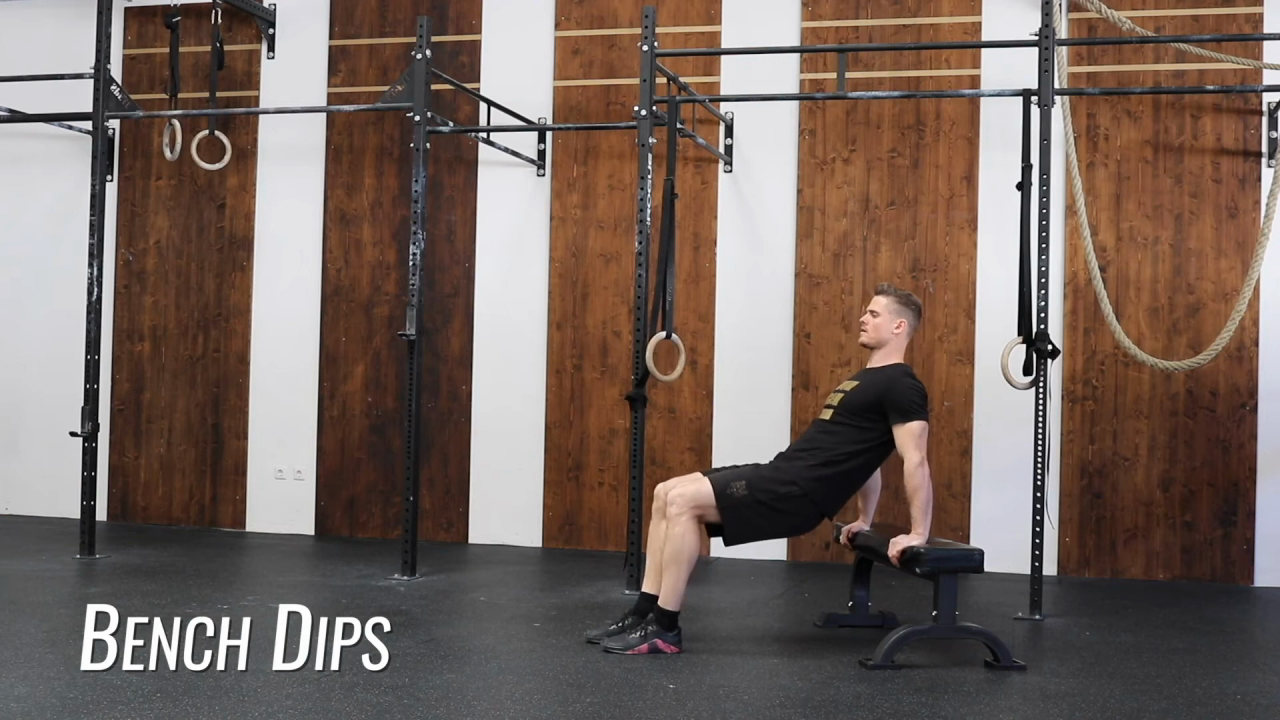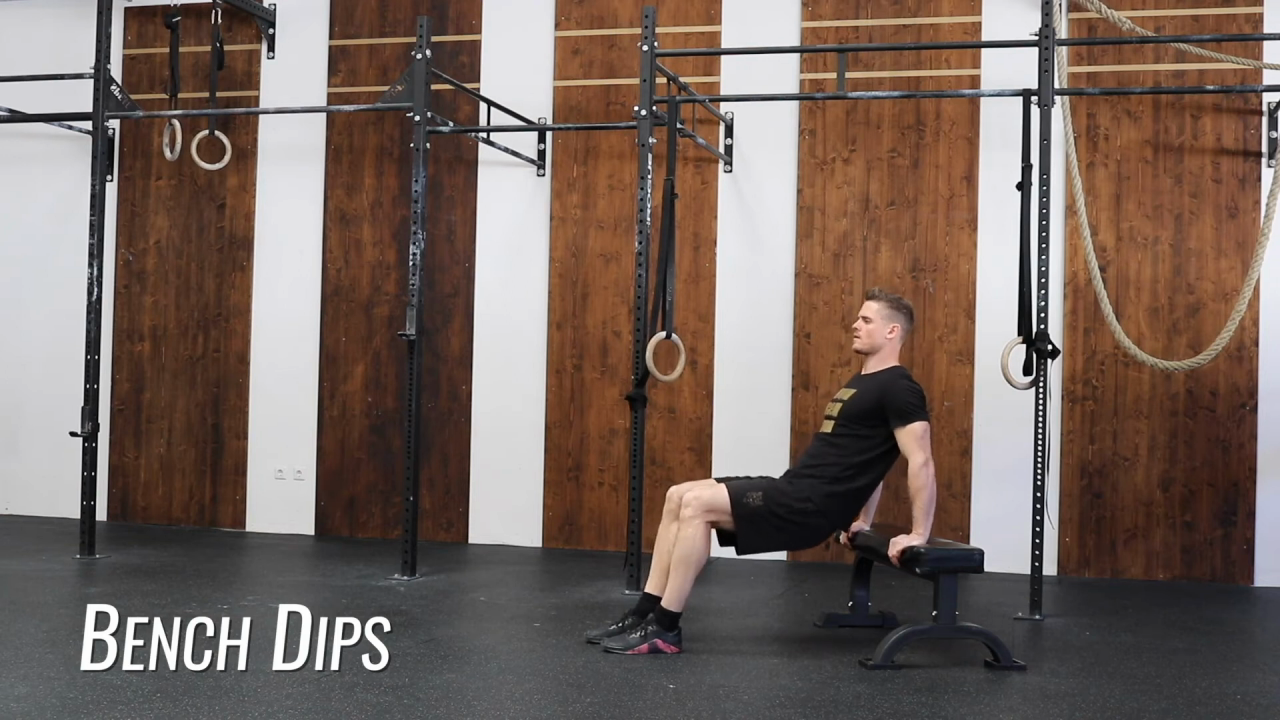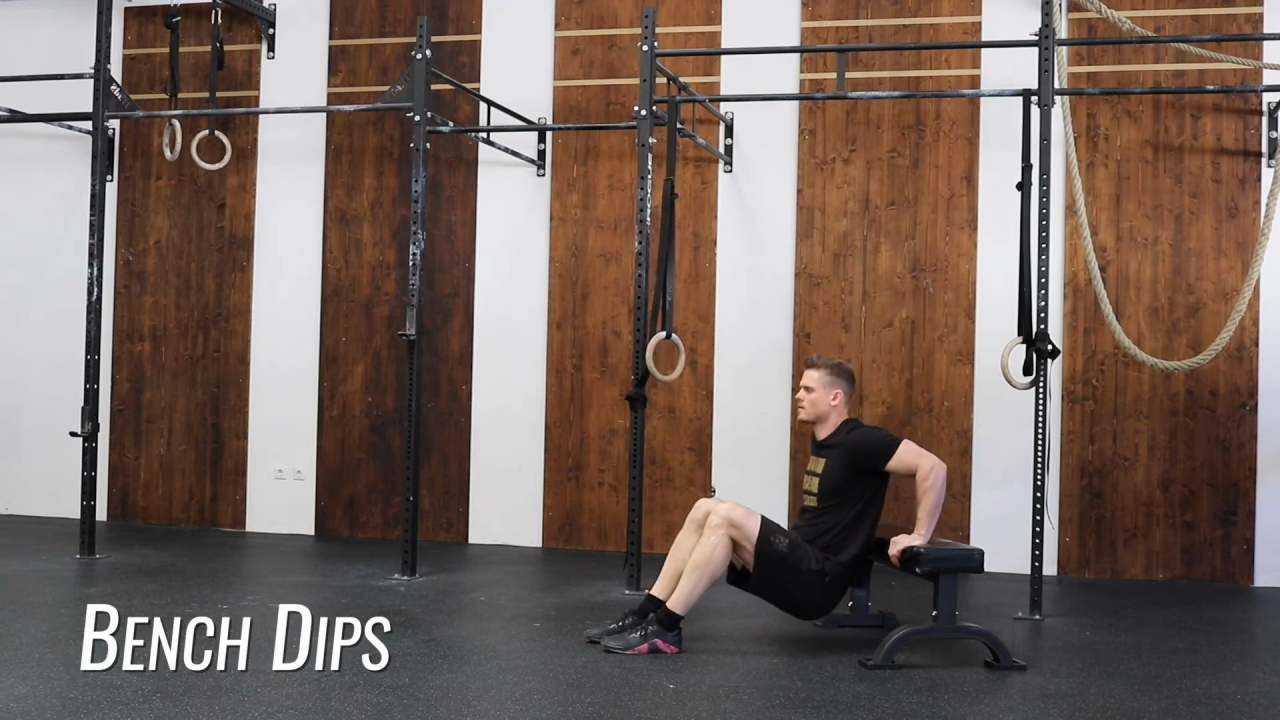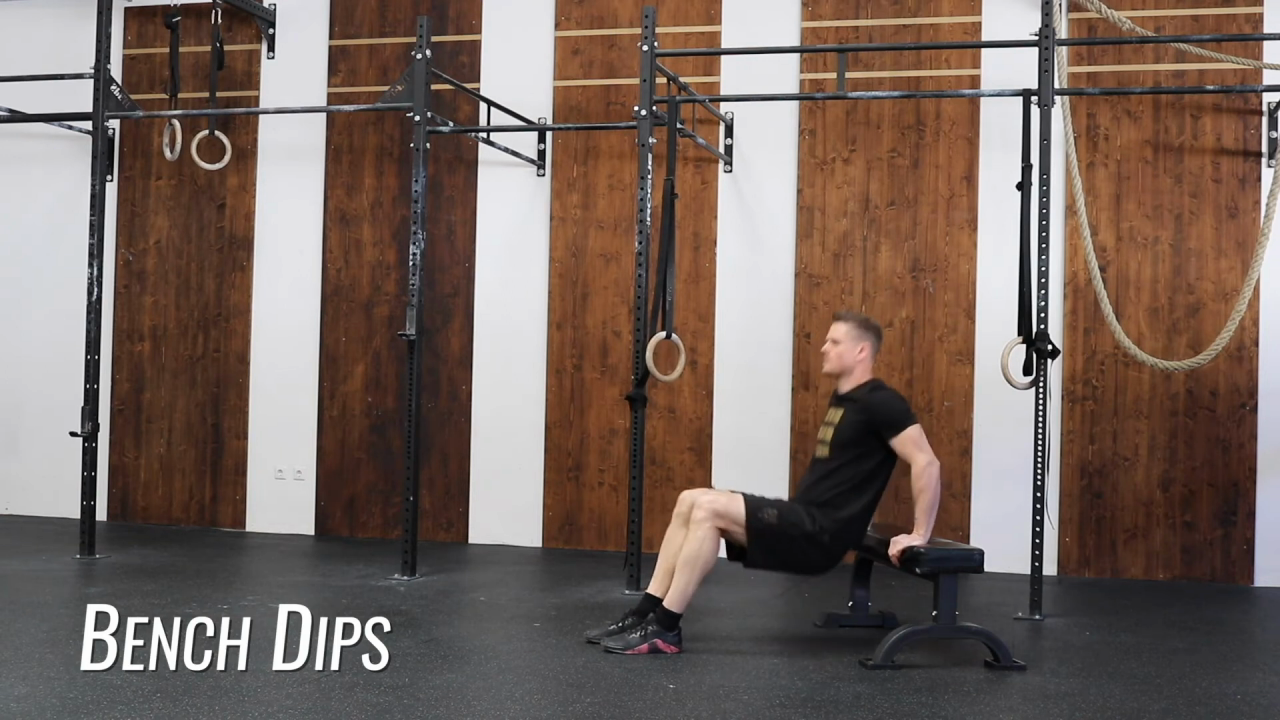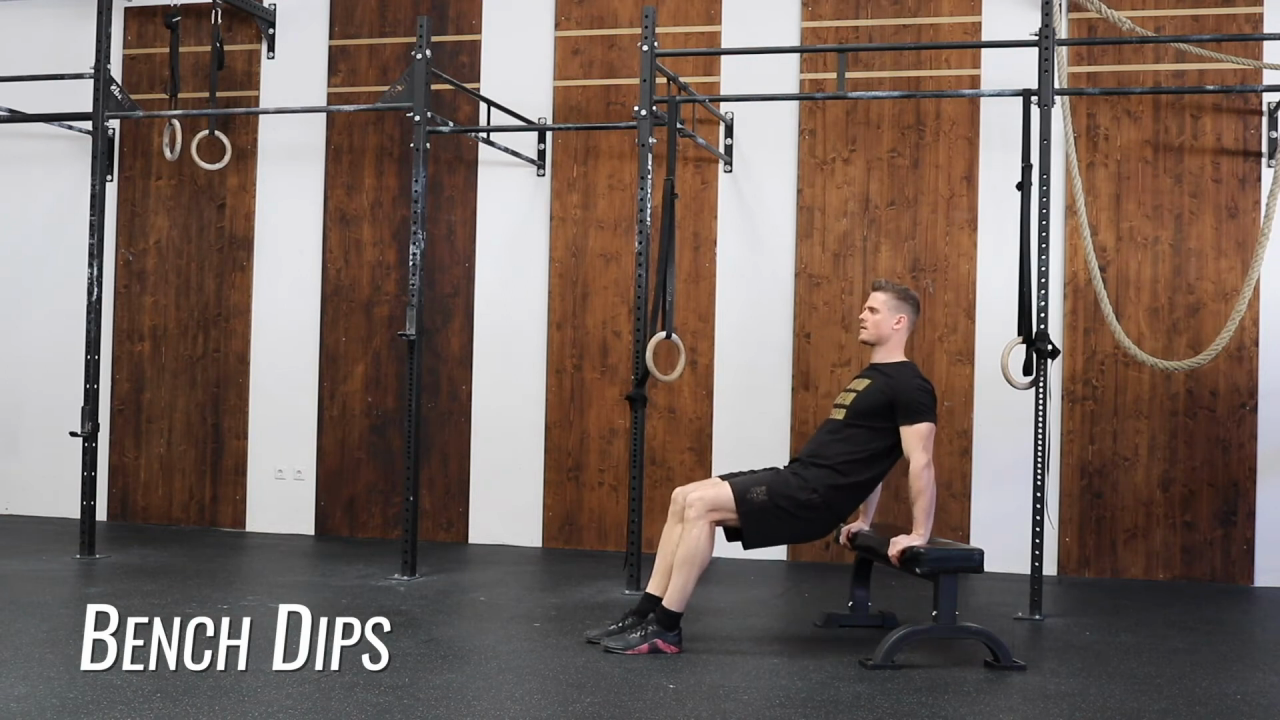
dt=1s
person 1, frame 1
left shoulder: (900, 385)
right shoulder: (868, 379)
left elbow: (915, 460)
right elbow: (861, 454)
left wrist: (918, 534)
right wrist: (865, 521)
left hip: (801, 490)
right hip: (784, 476)
left knee: (682, 501)
right knee: (665, 495)
left ankle: (664, 628)
right ankle: (645, 613)
person 1, frame 2
left shoulder: (897, 387)
right shoulder: (864, 382)
left elbow: (920, 461)
left wrist: (918, 534)
right wrist: (864, 520)
left hip: (813, 505)
right hip: (794, 491)
left knee: (696, 505)
right knee: (678, 497)
left ankle: (664, 627)
right ankle: (645, 613)
person 1, frame 3
left shoulder: (857, 441)
right shoulder: (825, 439)
left elbow: (932, 467)
left wrist: (918, 536)
left hip: (818, 578)
right hip: (801, 561)
left knee: (725, 516)
right knee: (704, 510)
left ankle: (665, 628)
right ankle: (645, 614)
person 1, frame 4
left shoulder: (877, 402)
right shoulder: (843, 399)
left elbow: (926, 462)
left wrist: (919, 535)
right wrist: (854, 521)
left hip: (820, 534)
right hip: (803, 522)
left knee: (708, 509)
right knee: (690, 501)
left ankle: (664, 628)
right ankle: (645, 612)
person 1, frame 5
left shoulder: (907, 385)
right shoulder: (871, 376)
left elbow: (921, 460)
left wrist: (918, 535)
right wrist: (863, 521)
left hip: (816, 495)
right hip: (797, 479)
left knee: (701, 504)
right knee: (683, 498)
left ankle: (664, 627)
right ankle: (646, 612)
